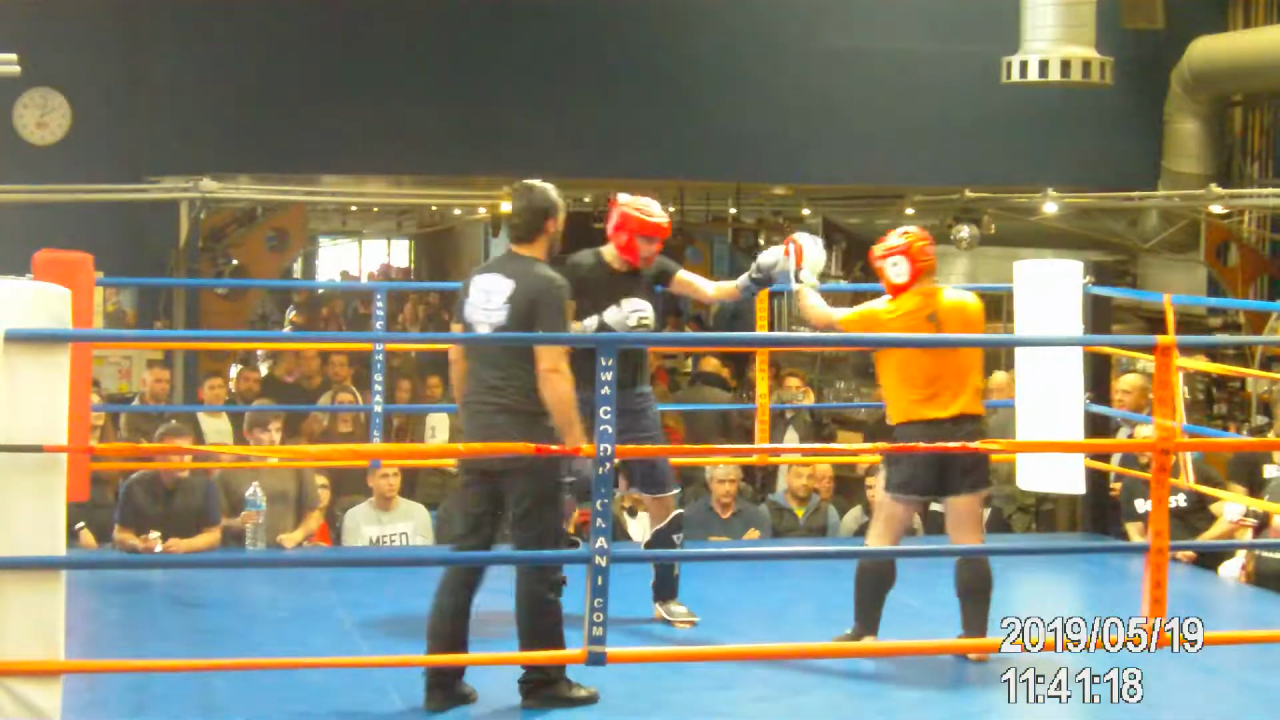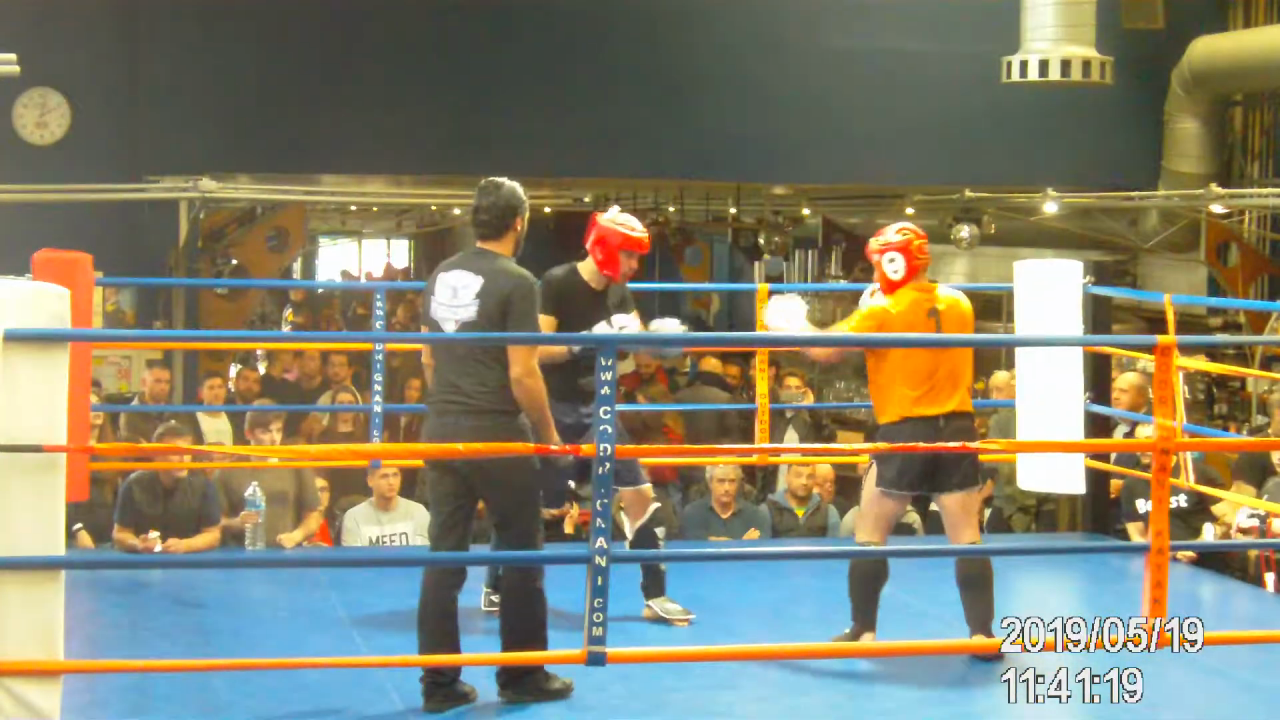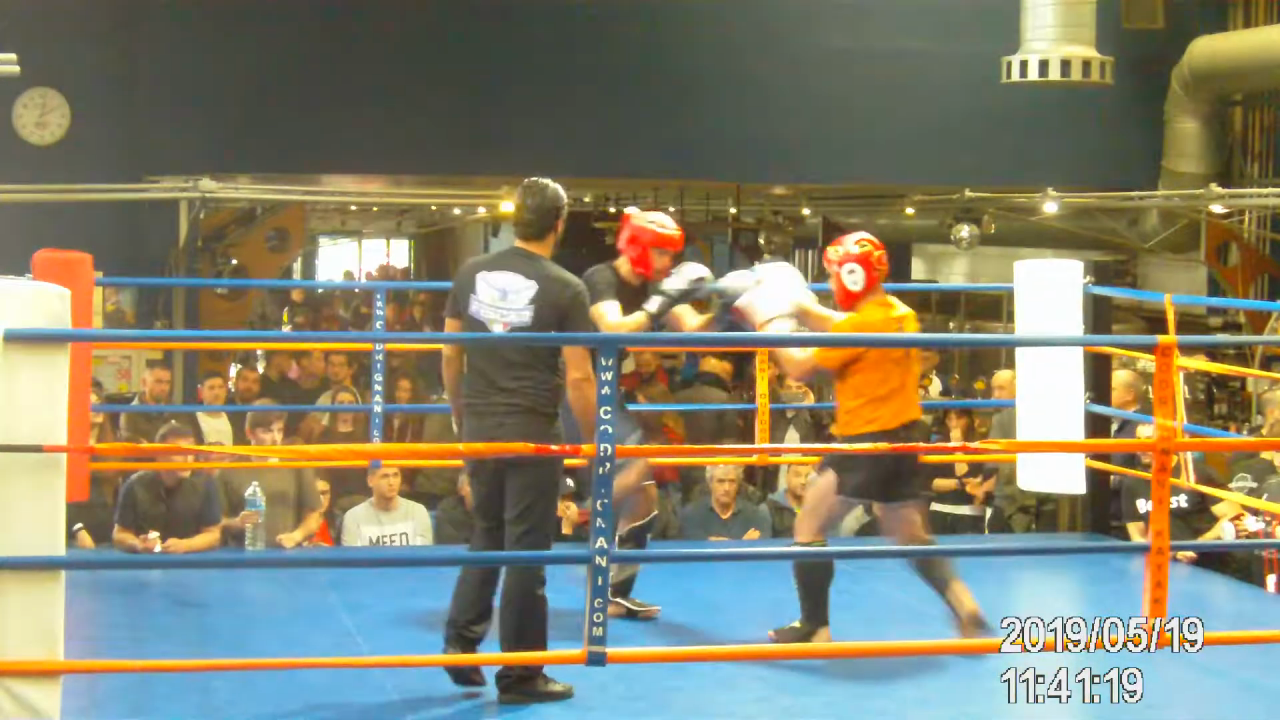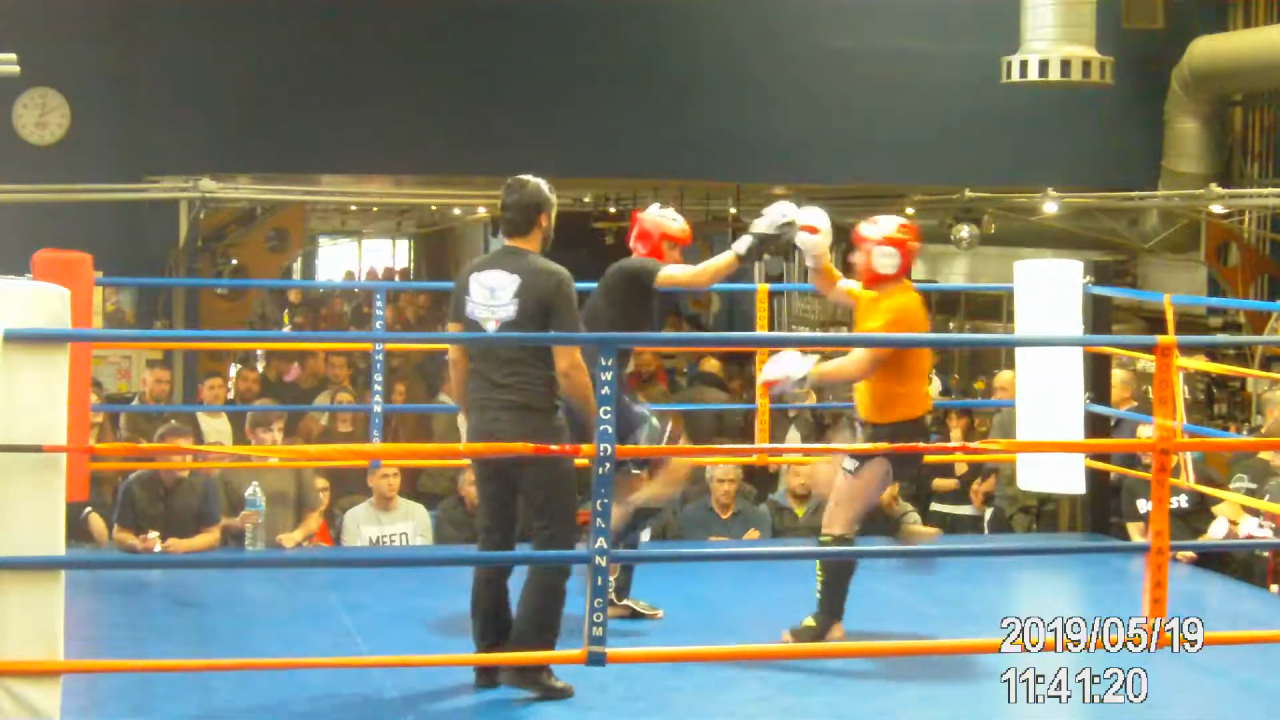
dt=0.5s
person 1, frame 1
left shoulder: (477, 278)
right shoulder: (544, 284)
left elbow: (457, 358)
right elbow: (551, 373)
right wrist: (579, 443)
left hip: (479, 436)
right hip: (525, 437)
left knee: (468, 552)
right knee: (539, 560)
left ankle: (442, 676)
right ankle: (543, 681)
person 1, frame 2
left shoulder: (440, 275)
right shoulder: (515, 282)
right elbow: (523, 374)
right wrist: (551, 436)
left hip: (444, 432)
right hip: (498, 435)
left knee: (445, 556)
right knee: (519, 555)
left ankle: (440, 681)
right ankle: (521, 674)
person 1, frame 3
left shoulder: (472, 273)
right shoulder: (565, 288)
left elbow: (450, 355)
right elbow: (578, 378)
right wrist: (594, 442)
left hip: (480, 429)
right hip: (531, 434)
left knee: (485, 540)
right knee: (526, 553)
left ankle: (460, 640)
right ankle: (520, 676)
person 1, frame 4
left shoulder: (471, 275)
right shoulder: (551, 278)
left elbow: (458, 361)
right elbow: (568, 367)
right wrist: (598, 423)
left hip: (485, 428)
right hip: (535, 428)
left knee: (493, 543)
right knee: (555, 542)
left ankle: (490, 660)
right ankle: (526, 657)
person 2, frame 1
left shoulder: (884, 314)
right shoulder: (969, 306)
left elbow: (820, 317)
left wrist: (803, 278)
left hip: (915, 437)
right hip: (966, 432)
left knee: (882, 538)
right knee: (968, 542)
left ankle: (864, 633)
right ankle: (975, 637)
person 2, frame 2
left shoulder: (880, 312)
right shoulder: (958, 304)
left elbow: (824, 350)
left wrist: (793, 323)
left hip: (903, 433)
right hip: (955, 430)
left knee: (871, 537)
right knee: (966, 539)
left ankle: (863, 630)
right ankle: (982, 633)
person 2, frame 3
left shoulder: (859, 326)
right shoulder: (901, 313)
left elbow: (798, 368)
left wrist: (771, 317)
right wrist: (799, 304)
left hip: (864, 445)
right hip: (905, 438)
left knee: (809, 528)
right knee: (911, 537)
left ankle: (814, 625)
right ankle: (961, 602)
person 2, frame 4
left shoulder: (897, 309)
right shoulder: (882, 296)
left elbow: (859, 366)
right elbow: (832, 288)
left wrist: (801, 369)
right wrist: (818, 250)
left hip: (893, 429)
right hip: (890, 422)
left knee: (838, 520)
right knee: (829, 481)
left ankle: (826, 622)
person 3, frame 1
left shoulder: (654, 268)
right shoulder: (580, 268)
left elbow: (710, 292)
left wrist: (754, 278)
right wrist: (602, 323)
left hip: (634, 396)
right hip: (584, 396)
left knee: (664, 499)
left ankle: (666, 598)
person 3, frame 2
left shoulder: (619, 292)
right shoulder: (557, 283)
right elbow: (539, 349)
left wrist: (662, 338)
right wrist: (592, 338)
left hip: (593, 408)
right hip: (549, 409)
left knee: (638, 496)
left ankle: (654, 595)
person 3, frame 3
left shoulder: (646, 288)
right shoulder: (599, 279)
left elbow: (691, 328)
right elbow: (615, 332)
right wrist: (663, 299)
left knee: (644, 498)
right knee: (636, 466)
left ankle: (616, 593)
person 3, frame 4
left shoulder: (629, 279)
right shoulder: (635, 269)
right elbow: (697, 277)
right wrist: (750, 243)
left knee: (640, 485)
right knee: (676, 467)
left ankle: (615, 595)
right ankle: (606, 540)
